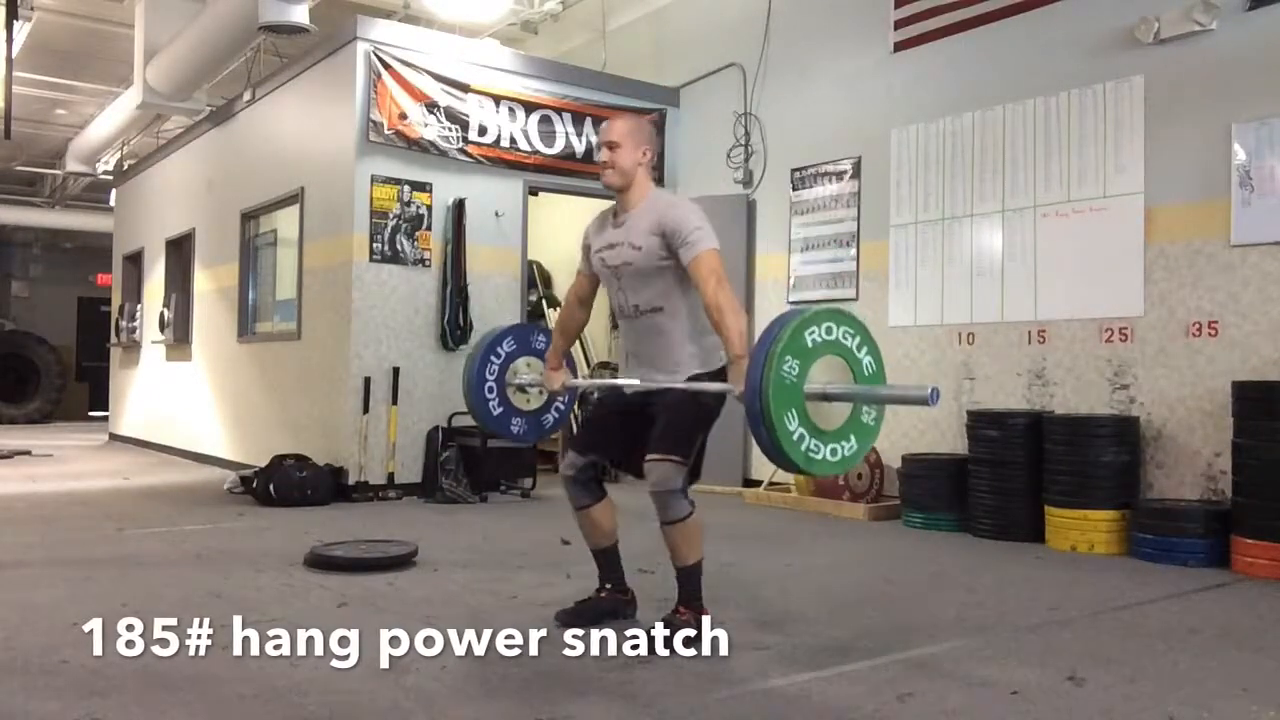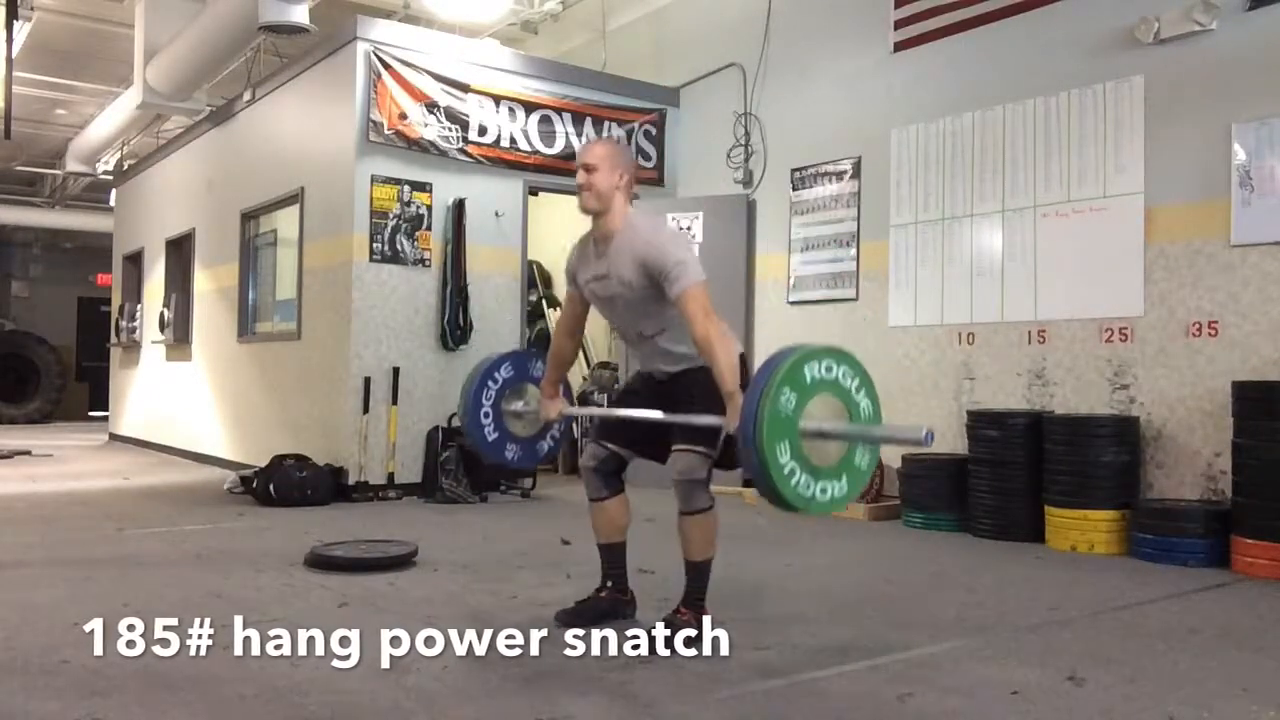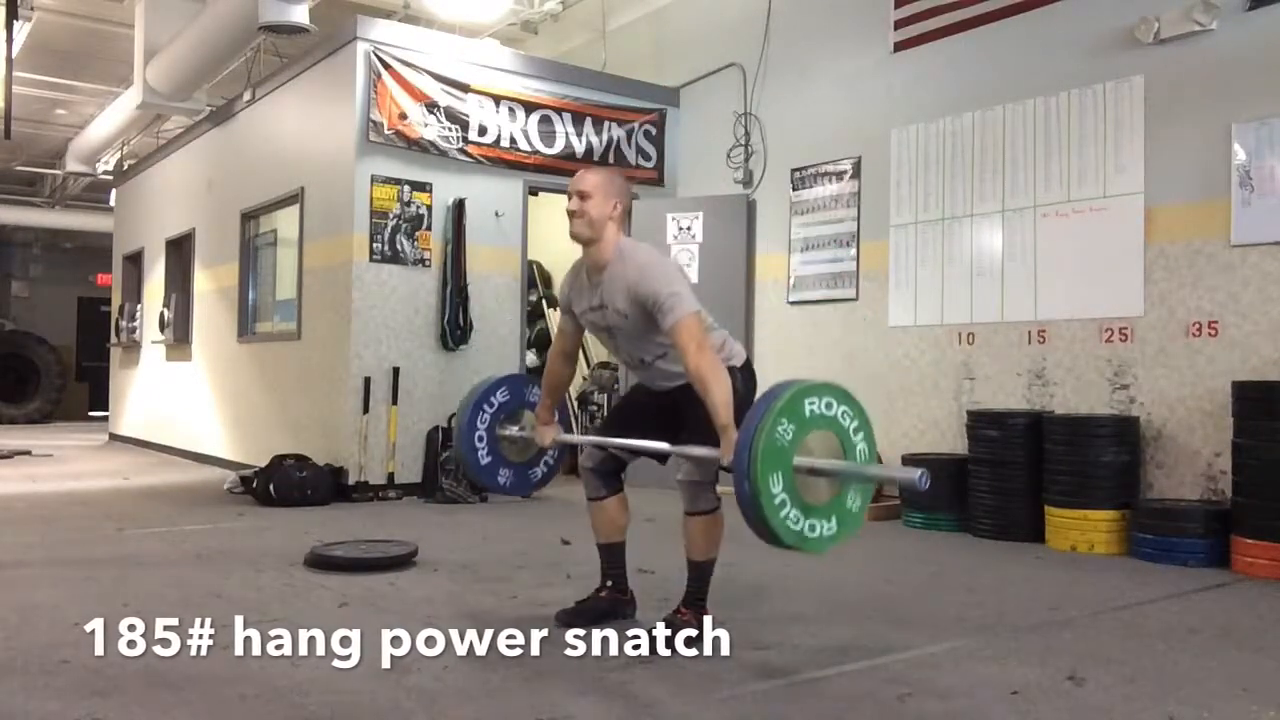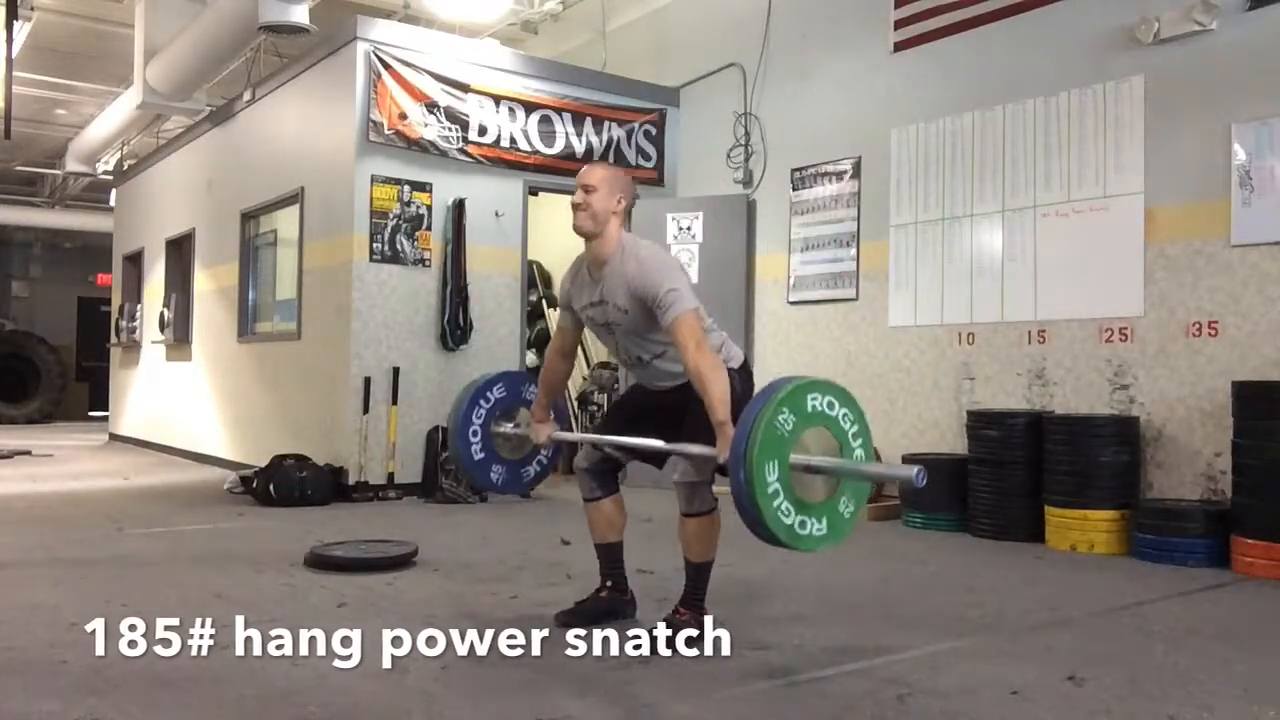
dt=0.2s
person 1, frame 1
left shoulder: (673, 213)
right shoulder: (597, 229)
left elbow: (715, 288)
right elbow: (578, 301)
left wrist: (740, 363)
right wrist: (554, 362)
left hip: (692, 376)
right hip: (638, 378)
left knee: (664, 478)
right knee: (578, 467)
left ankle: (691, 609)
right ankle: (614, 591)
person 1, frame 2
left shoulder: (654, 242)
right shoulder: (580, 256)
left elbow: (705, 322)
right elbow: (568, 329)
left wrist: (734, 401)
right wrist: (551, 390)
left hip: (706, 370)
right hip: (656, 373)
left knee: (687, 470)
right knee: (597, 460)
left ankle: (694, 609)
right ankle: (615, 590)
person 1, frame 3
left shoulder: (648, 270)
right shoulder: (574, 283)
left elbow: (698, 354)
right elbow: (563, 354)
left wrist: (729, 436)
right wrist: (545, 416)
left hip: (719, 375)
right hip: (657, 385)
left knee: (693, 473)
right knee: (596, 462)
left ankle: (694, 612)
right ankle: (614, 591)
person 1, frame 4
left shoulder: (649, 267)
right shoulder: (575, 279)
left elbow: (697, 353)
right elbow: (561, 352)
left wrist: (727, 435)
right wrist: (540, 415)
left hip: (714, 381)
right hip: (655, 386)
left knee: (688, 475)
right knee: (592, 463)
left ankle: (692, 611)
right ankle: (614, 592)
